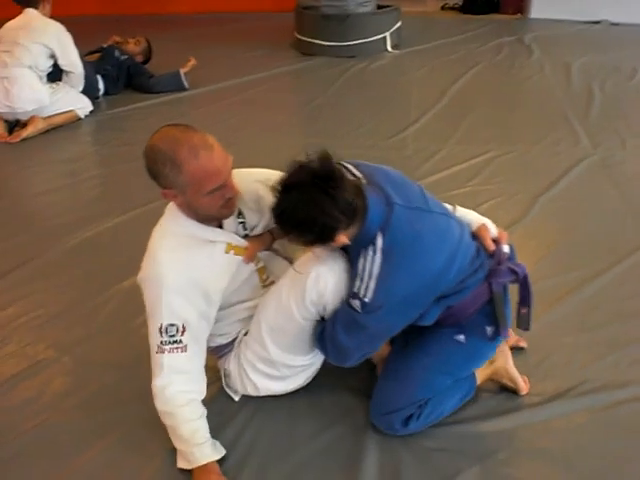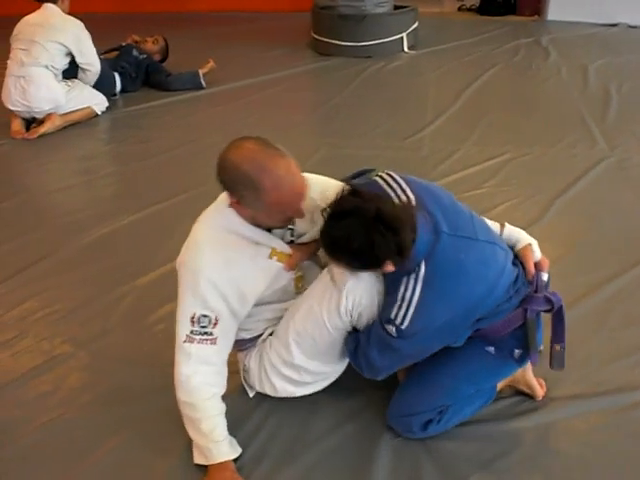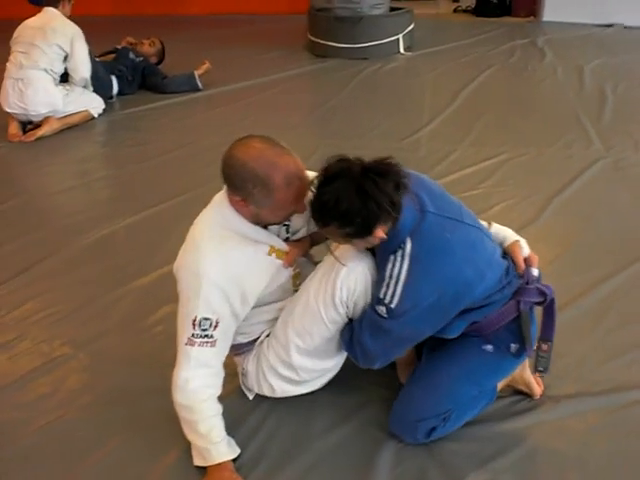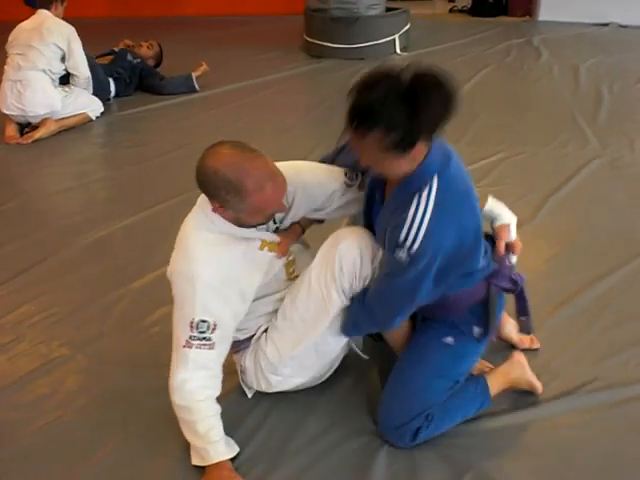
dt=0.3s
person 1, frame 1
left shoulder: (252, 187)
right shoulder: (169, 267)
right elbow: (174, 378)
left hip: (301, 319)
right hip: (257, 365)
right knee: (325, 268)
person 1, frame 2
left shoulder: (304, 191)
right shoulder: (208, 260)
right elbow: (197, 367)
left hip: (327, 320)
right hip: (278, 364)
right knee: (357, 281)
person 1, frame 3
left shoulder: (292, 187)
right shoulder: (208, 263)
right elbow: (195, 372)
left wrist: (505, 237)
left hip: (318, 318)
right hip: (274, 365)
right knee: (351, 268)
person 1, frame 4
left shoulder: (276, 182)
right shoulder: (201, 264)
right elbow: (192, 372)
left hip: (319, 313)
right hip: (274, 361)
right knee: (352, 245)
person 2, frame 1
left shoulder: (385, 275)
right shoulder: (346, 178)
left elbow: (343, 347)
right elbow: (309, 178)
left hip: (472, 316)
right hip: (450, 283)
left knee: (390, 416)
left ankle: (491, 363)
person 2, frame 2
left shoulder: (420, 299)
right shoulder: (396, 189)
left elbow: (374, 360)
right elbow: (364, 183)
left hip: (502, 335)
right hip: (496, 287)
left knee: (407, 418)
left ankle: (507, 373)
person 2, frame 3
left shoulder: (411, 279)
right shoulder: (392, 184)
left elbow: (368, 348)
left hip: (497, 330)
right hip: (482, 289)
left knee: (411, 425)
left ankle: (505, 372)
person 2, frame 4
left shoulder: (429, 212)
right shoulder: (413, 148)
left elbow: (390, 305)
left wrist: (342, 318)
left hip: (460, 312)
right hip: (438, 287)
left knee: (399, 428)
left ankle: (506, 374)
right ankle: (494, 325)
person 3, frame 1
right shoulder: (51, 27)
right elbow: (74, 69)
right wrist: (67, 93)
right hip: (25, 97)
right knee: (83, 104)
right ankle: (41, 124)
person 3, frame 2
left shoulder: (24, 21)
right shoulder: (70, 24)
left elbow: (24, 61)
right elbow: (92, 66)
right wrist: (81, 88)
right hip: (41, 94)
right knee: (99, 102)
left ankle: (19, 117)
right ankle: (57, 121)
person 3, frame 3
left shoulder: (25, 25)
right shoulder: (69, 28)
left elbow: (23, 63)
right elbow: (81, 74)
right wrist: (76, 93)
right hip: (39, 98)
right knee: (96, 104)
left ankle: (16, 120)
right ankle: (55, 124)
person 3, frame 4
left shoulder: (19, 28)
right shoulder: (63, 28)
right elbow: (80, 73)
right wrist: (81, 96)
right hip: (38, 99)
right knee: (94, 106)
left ankle: (13, 122)
right ankle: (52, 126)
person 4, frame 1
left shoulder: (132, 65)
right shoulder: (111, 52)
left elbow: (151, 84)
right elbow: (84, 60)
left wrist: (181, 72)
right wrist: (106, 46)
left hip: (94, 81)
person 4, frame 2
left shoulder: (148, 64)
right shoulder: (129, 50)
left elbow: (168, 82)
right elbow: (102, 57)
left wrist: (200, 73)
right wrist: (125, 46)
left hip: (109, 78)
person 4, frame 3
left shoulder: (145, 66)
right shoulder: (126, 52)
left elbow: (166, 85)
right elbow: (98, 59)
left wrist: (197, 74)
right wrist: (119, 48)
person 4, frame 4
left shoulder: (142, 68)
right shoulder: (122, 54)
left elbow: (162, 85)
right elbow: (94, 62)
left wrist: (194, 76)
right wrist: (117, 51)
left hip: (104, 82)
